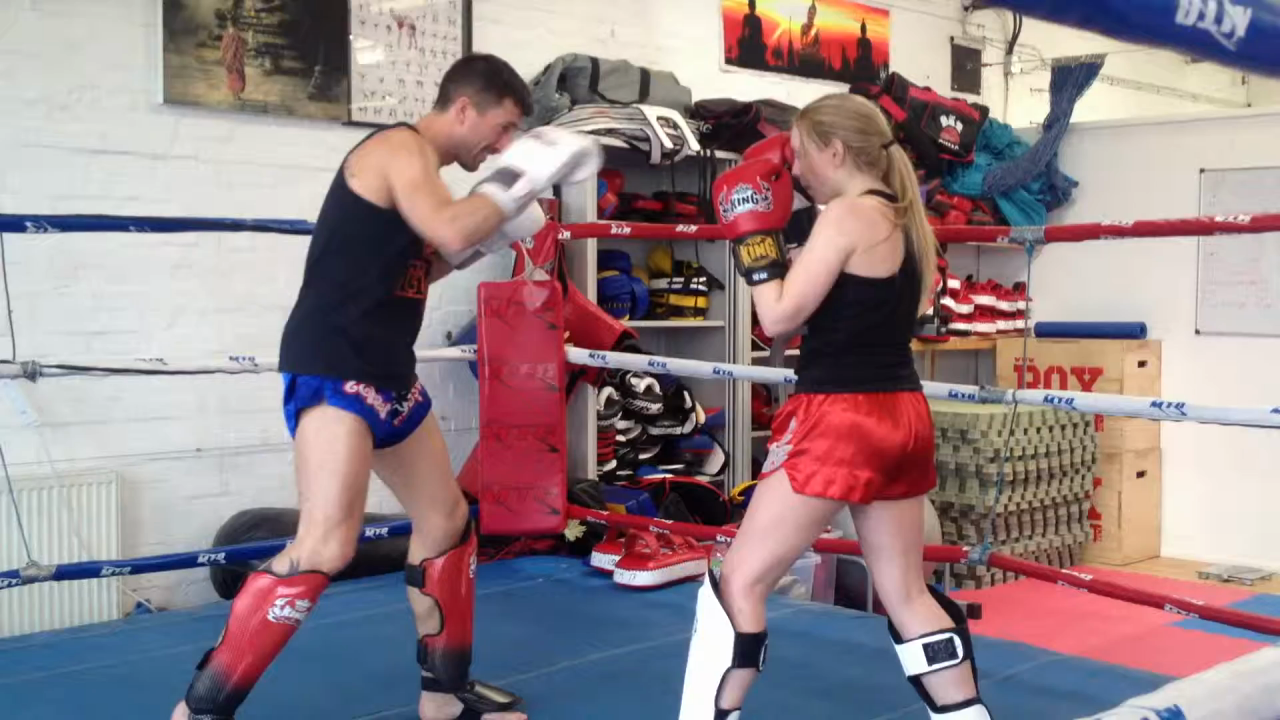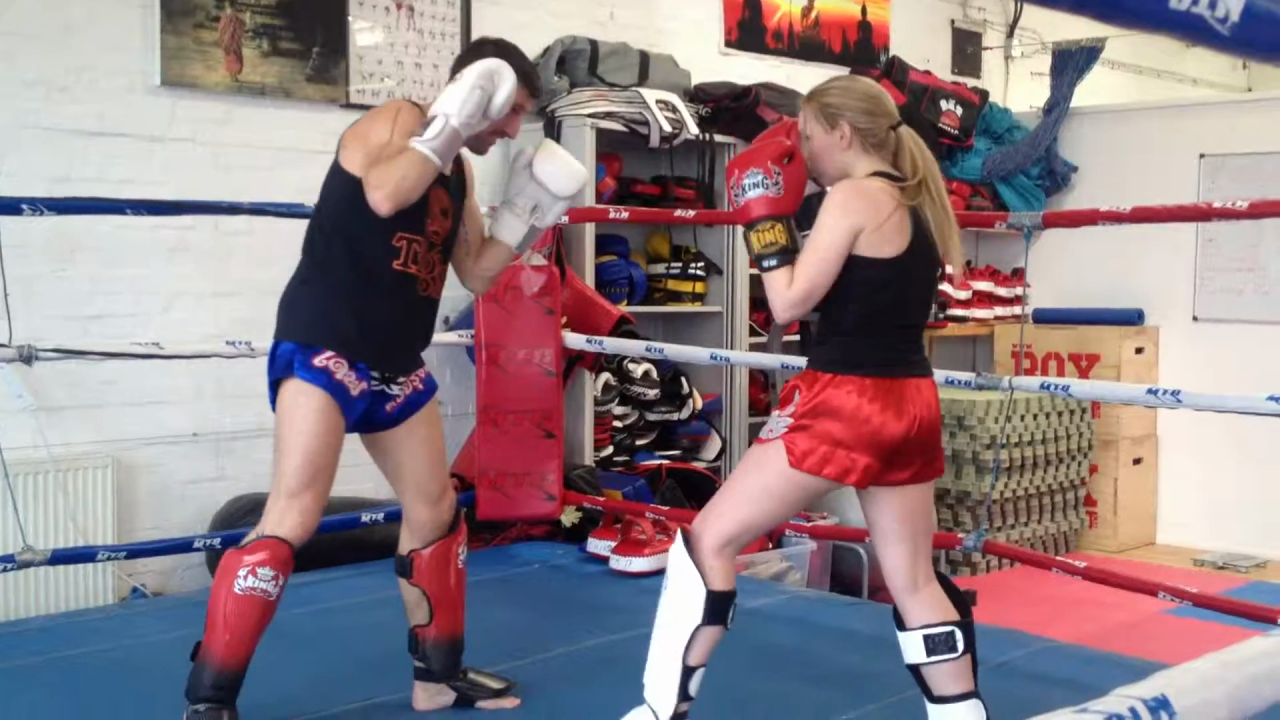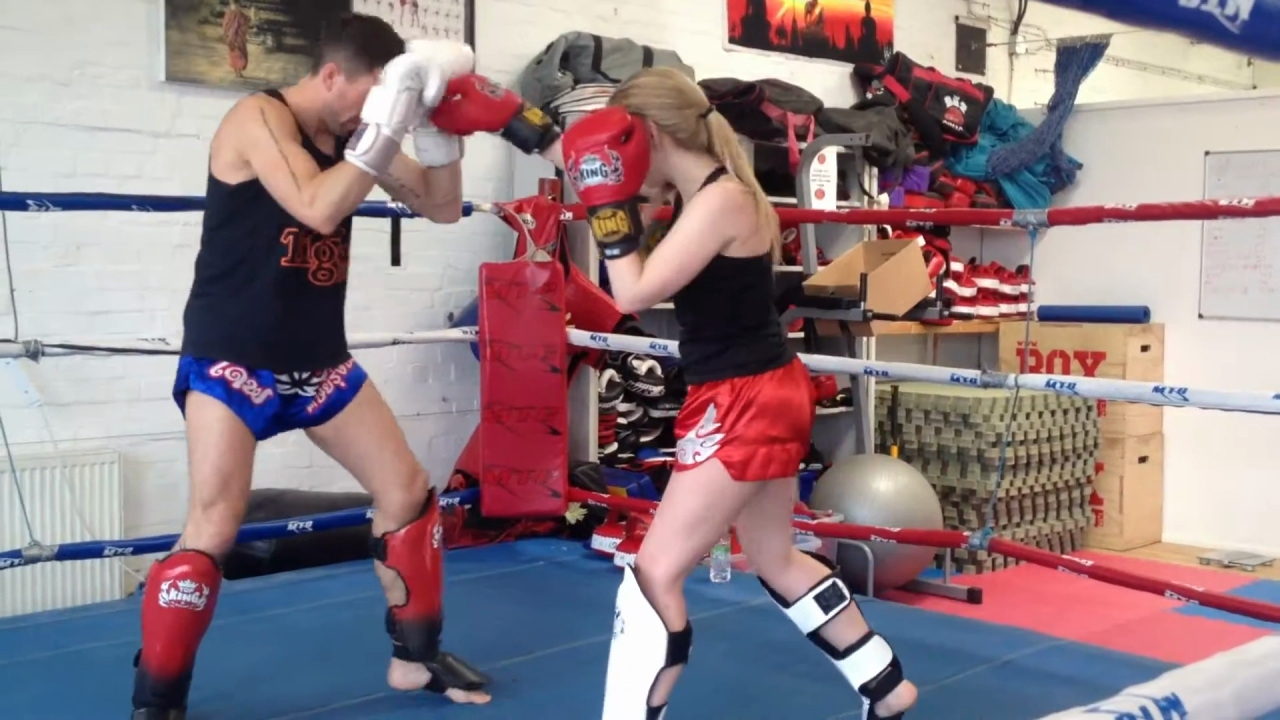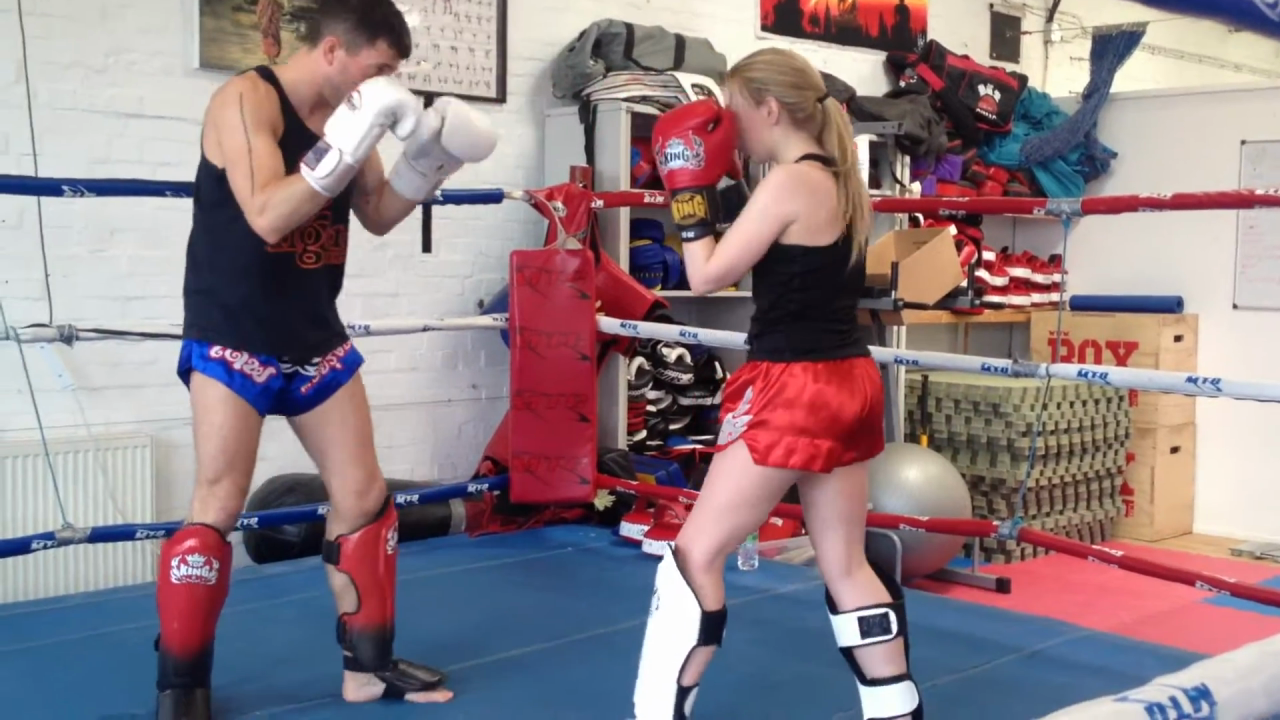
dt=0.5s
person 1, frame 1
left shoulder: (418, 178)
right shoulder: (403, 149)
right elbow: (454, 236)
left wrist: (495, 237)
right wrist: (526, 176)
left hip: (385, 378)
right hip: (332, 375)
left knee: (447, 520)
right knee: (327, 547)
person 1, frame 2
left shoulder: (458, 170)
right shoulder: (393, 123)
left elbow: (475, 272)
right elbow: (383, 196)
left wrist: (527, 208)
right wrist: (451, 121)
left hip: (394, 361)
right hip: (322, 348)
left knee: (436, 511)
right knee: (292, 517)
person 1, frame 3
left shoulder: (352, 131)
right shoulder: (258, 117)
left elbow: (440, 206)
right elbow: (318, 210)
left wrist: (436, 122)
right wrist: (384, 123)
left hip: (317, 357)
right hip: (231, 357)
left knee: (409, 490)
right knee: (211, 531)
left ankle: (416, 654)
person 1, frame 4
left shoulder: (344, 114)
right shoulder: (246, 99)
left elbow: (379, 216)
right elbow: (267, 217)
left wrist: (428, 159)
right wrist: (345, 144)
left hip: (315, 337)
right hip: (232, 337)
left knee: (361, 499)
right knee: (217, 507)
person 2, frame 1
left shoulder: (844, 217)
right shoulder: (909, 224)
left elbow: (780, 318)
left wrist: (754, 234)
right wrist: (791, 225)
left hip: (837, 418)
right hip: (902, 416)
left knee: (740, 582)
right knee: (904, 591)
person 2, frame 2
left shoulder: (852, 198)
right shoulder: (922, 203)
left elbow: (788, 305)
left wrist: (766, 218)
right wrist: (793, 216)
left hip: (844, 401)
right hip: (910, 402)
left knee: (709, 540)
right knee: (913, 577)
person 2, frame 3
left shoulder: (721, 200)
right shoulder: (711, 185)
left elbow: (635, 295)
right elbow: (593, 165)
left wrist: (610, 202)
right wrist: (507, 116)
left hip: (747, 403)
right hip: (767, 395)
left knee: (655, 574)
right knee: (771, 559)
person 2, frame 4
left shoulder: (790, 182)
right shoulder: (838, 179)
left elbow: (706, 277)
left wrist: (689, 185)
right wrist: (714, 184)
left hip: (792, 391)
right hip: (847, 383)
left knee: (697, 553)
right knee: (844, 563)
